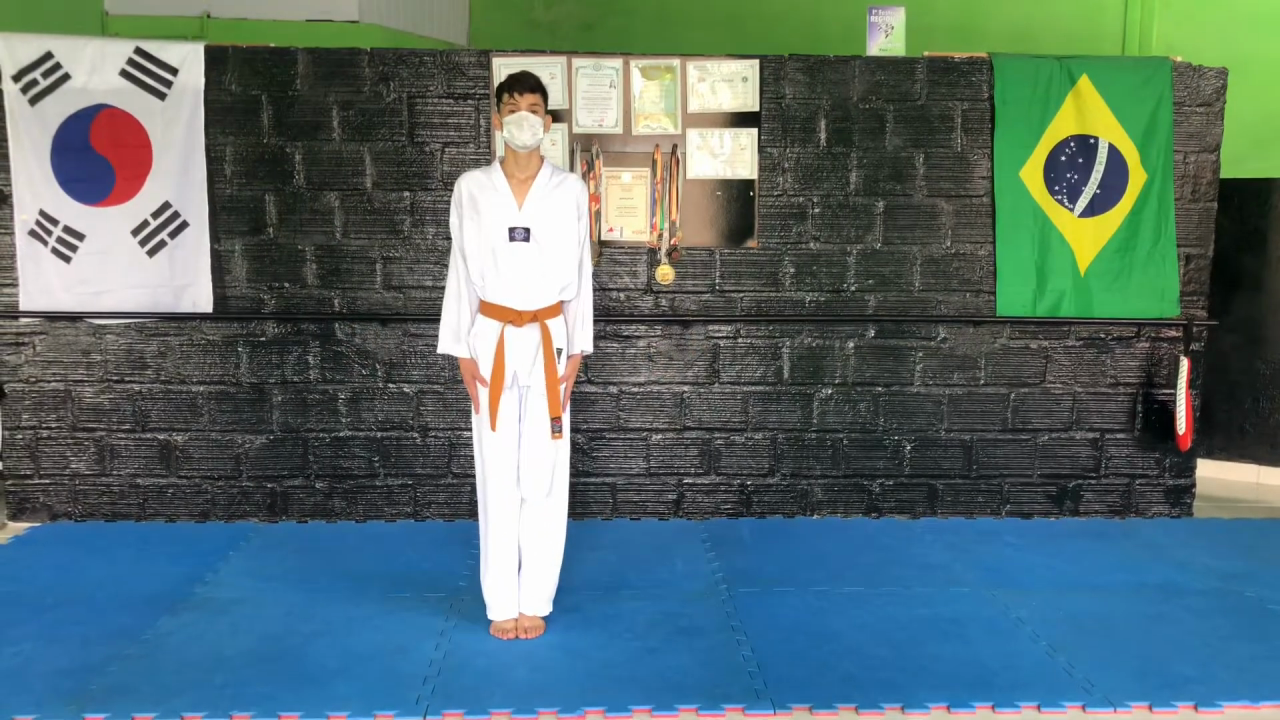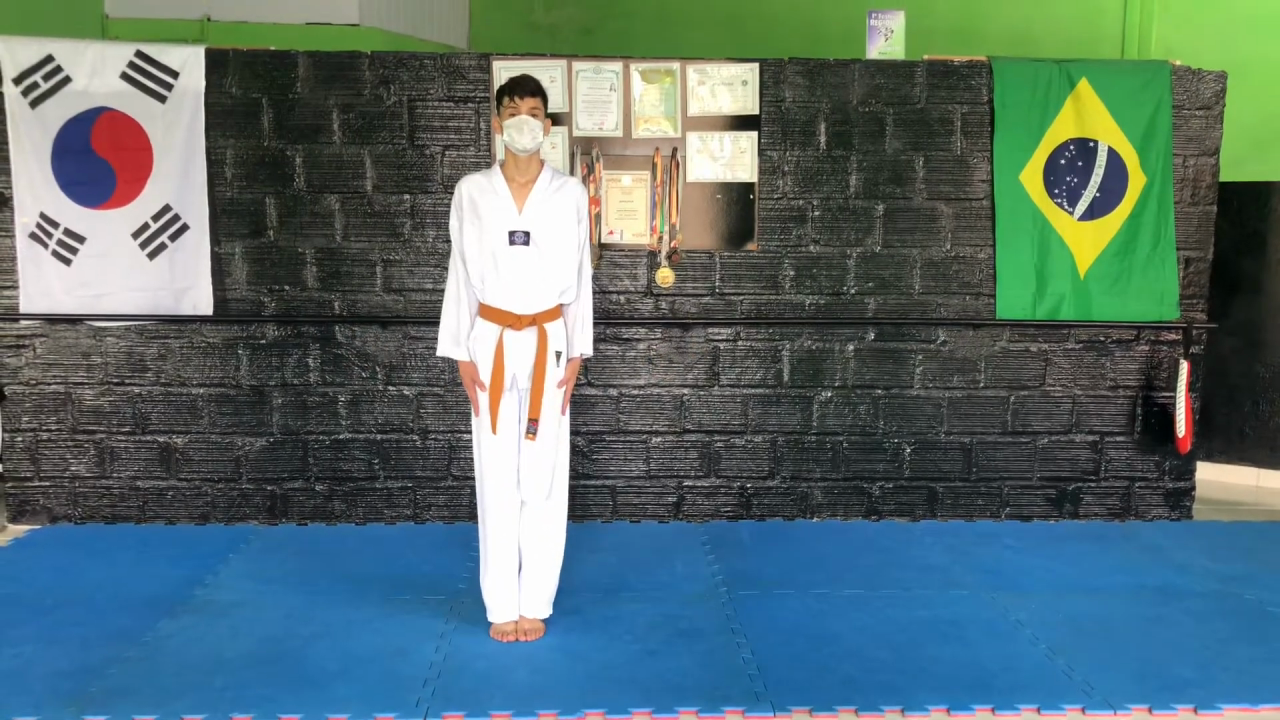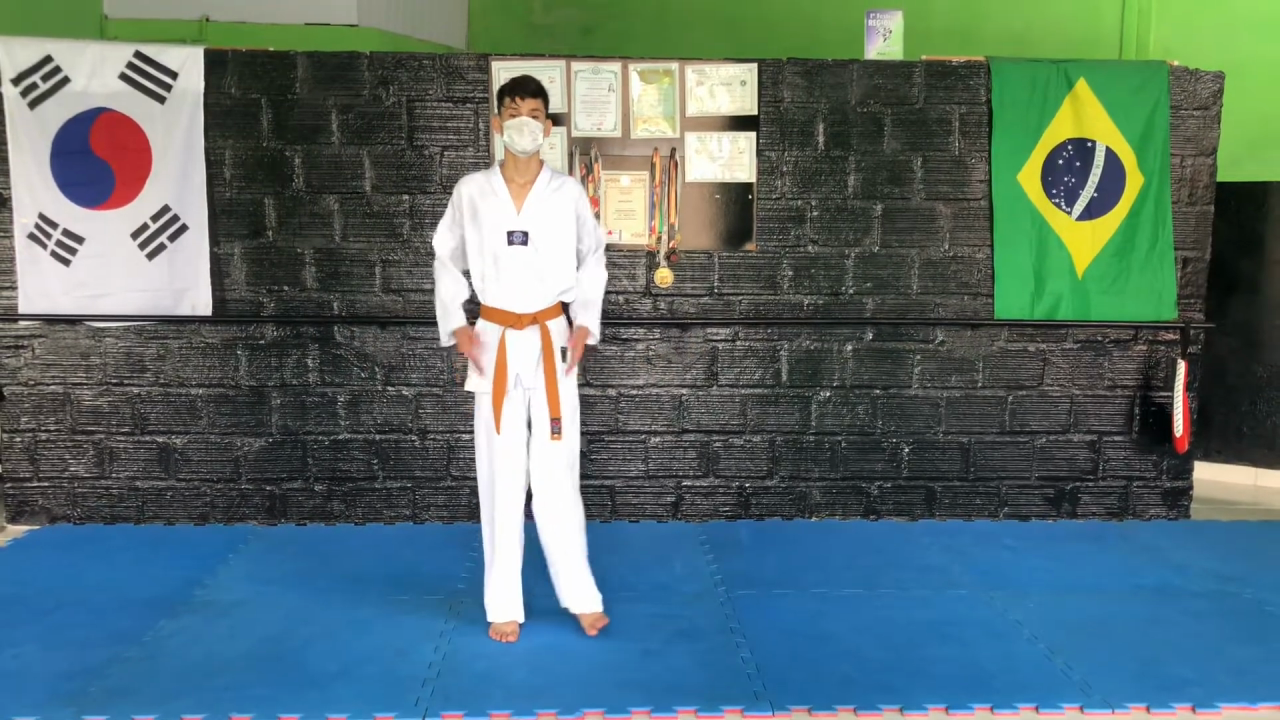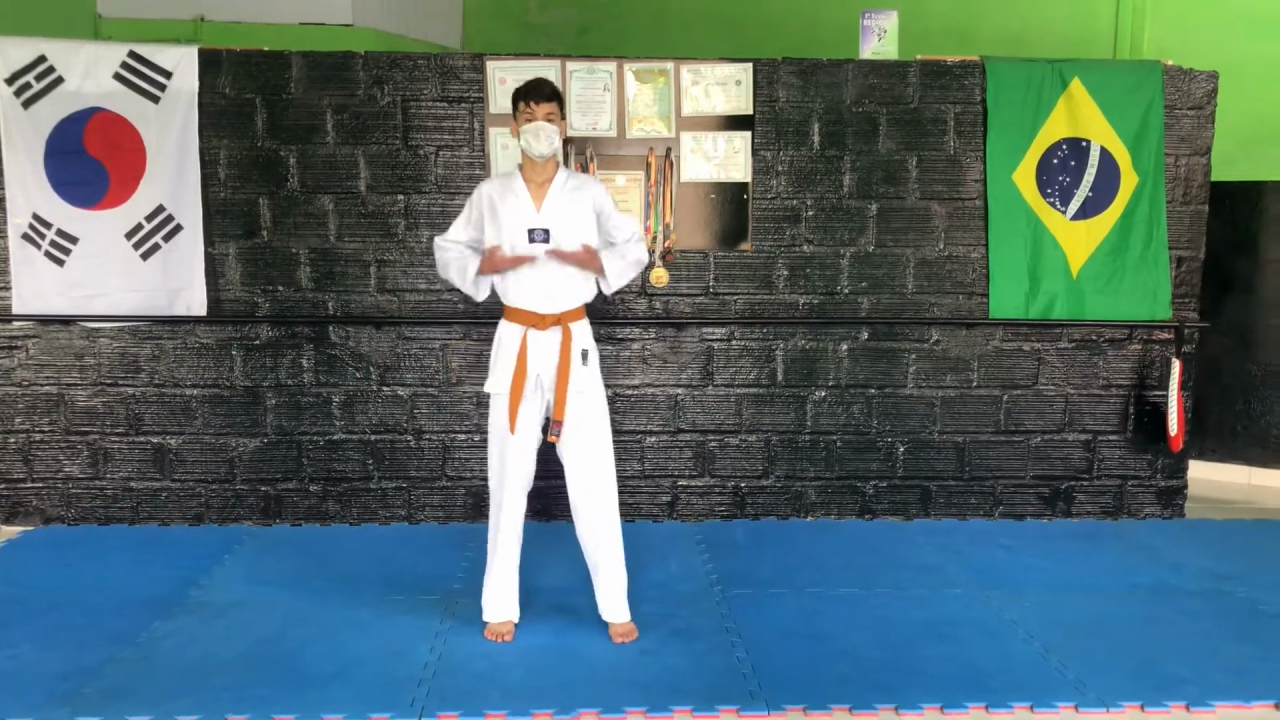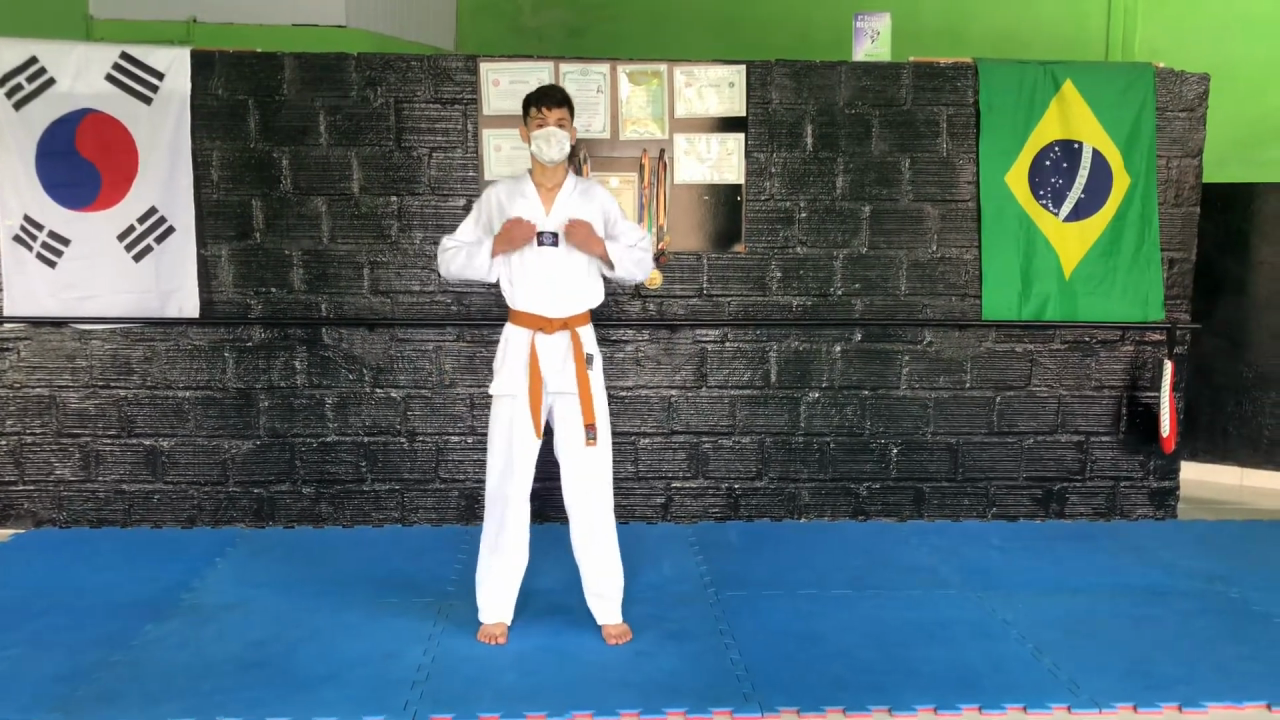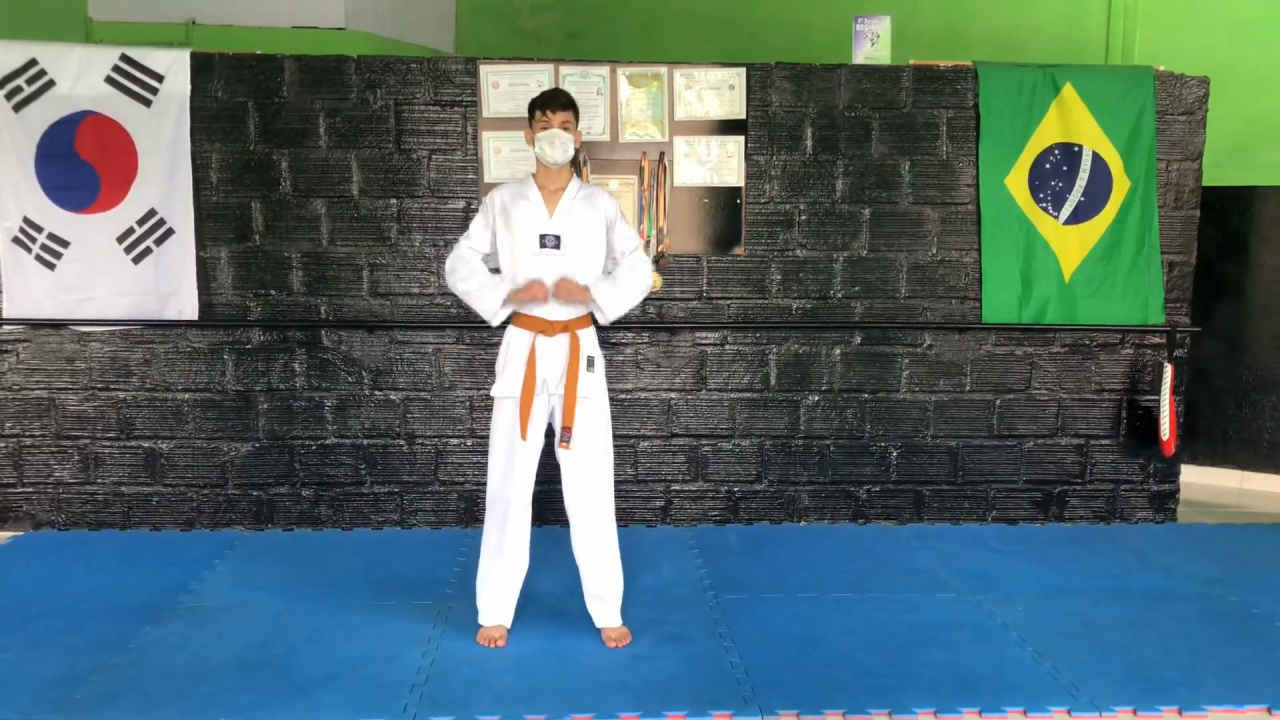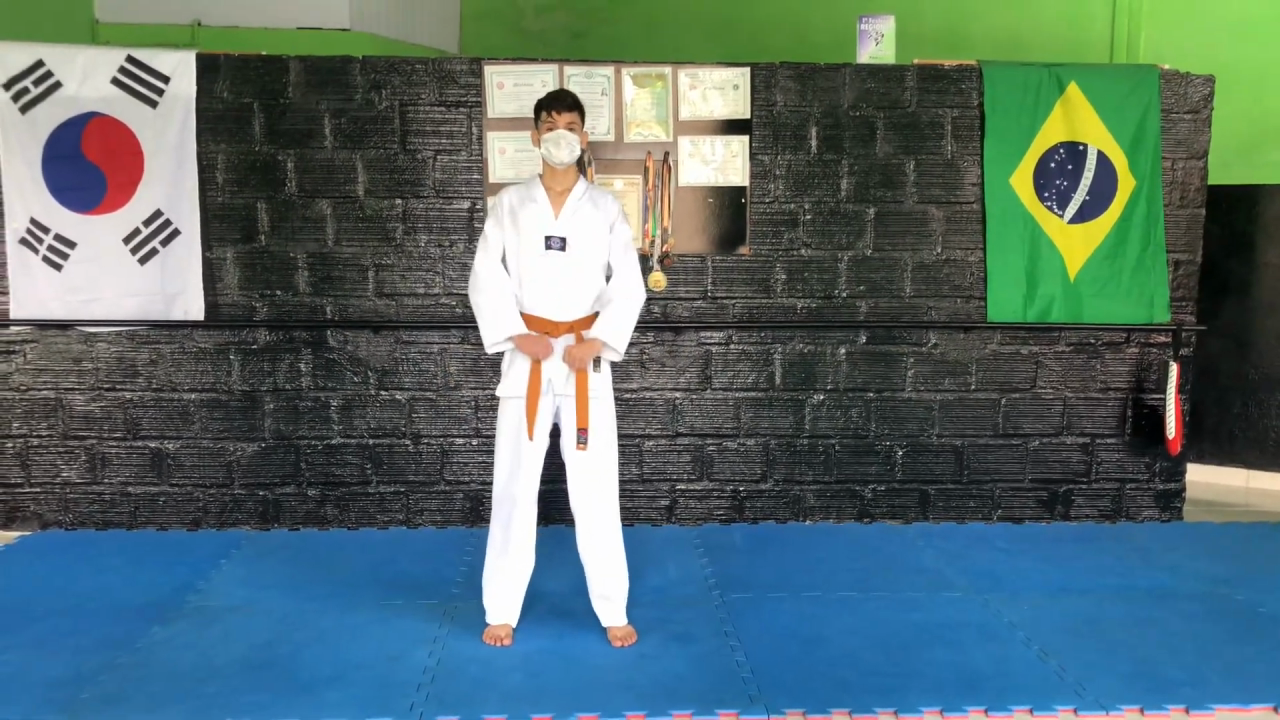
dt=0.4s
person 1, frame 1
left shoulder: (570, 189)
right shoulder: (472, 188)
left elbow: (580, 274)
right elbow: (462, 273)
left wrist: (577, 350)
right wrist: (462, 352)
left hip: (549, 340)
right hip: (492, 340)
left knee: (544, 476)
right knee: (497, 475)
left ankle: (535, 601)
right ankle: (502, 603)
person 1, frame 2
left shoulder: (570, 193)
right shoulder: (472, 191)
left elbow: (580, 278)
right elbow: (461, 276)
left wrist: (577, 354)
right wrist: (462, 354)
left hip: (548, 344)
right hip: (491, 343)
left knee: (544, 479)
right knee: (497, 477)
left ankle: (535, 603)
right ankle: (502, 605)
person 1, frame 3
left shoulder: (568, 193)
right shoulder: (471, 191)
left elbow: (593, 262)
right elbow: (447, 262)
left wrist: (584, 325)
right wrist: (457, 326)
left hip: (551, 341)
right hip: (493, 344)
left knee: (556, 478)
right knee: (500, 479)
left ankle: (581, 594)
right ankle: (504, 605)
person 1, frame 4
left shoulder: (589, 192)
right shoulder: (490, 194)
left elbow: (635, 247)
right elbow: (447, 251)
left wrist: (600, 263)
right wrist: (481, 268)
left hip: (572, 342)
right hip: (516, 343)
left knee: (592, 477)
right knee: (508, 479)
left ankle: (615, 606)
right ankle: (501, 605)
person 1, frame 5
left shoulder: (596, 199)
right shoulder: (499, 197)
left elbow: (643, 260)
right elbow: (449, 258)
left wrist: (601, 248)
right wrist: (495, 247)
left hip: (578, 348)
right hip: (522, 348)
left knee: (590, 481)
right knee: (508, 481)
left ankle: (608, 608)
right ankle: (496, 608)
person 1, frame 6
left shoulder: (600, 204)
right shoulder: (502, 201)
left elbow: (638, 271)
right elbow: (459, 266)
left wrist: (592, 292)
right wrist: (509, 292)
left hip: (579, 350)
right hip: (523, 351)
left knee: (590, 484)
right knee: (509, 482)
left ankle: (607, 611)
right ankle: (495, 610)
person 1, frame 7
left shoulder: (605, 206)
right shoulder: (509, 203)
left elbow: (628, 284)
right elbow: (485, 278)
left wrist: (599, 341)
right wrist: (516, 336)
left hip: (586, 353)
right hip: (527, 353)
left knee: (595, 484)
right knee: (514, 482)
left ankle: (612, 610)
right ankle: (502, 609)
